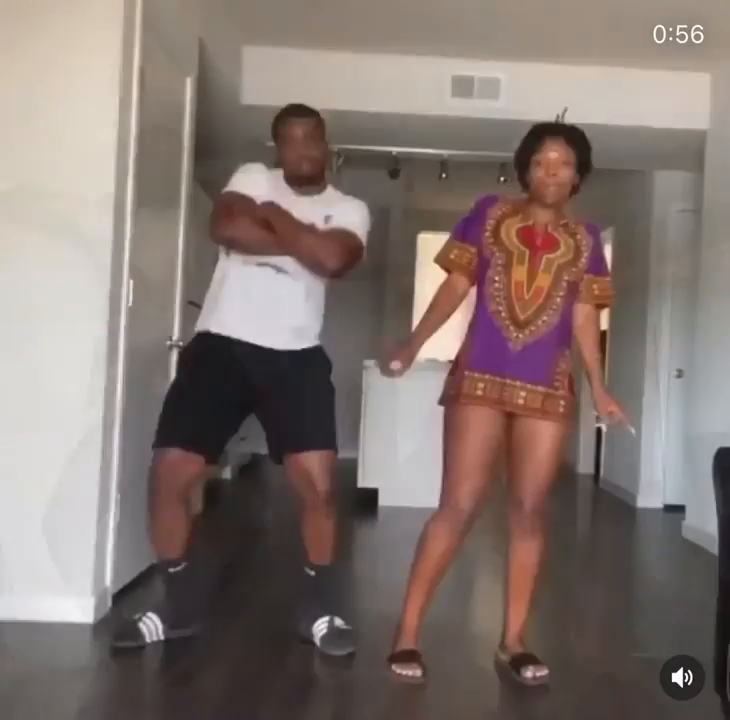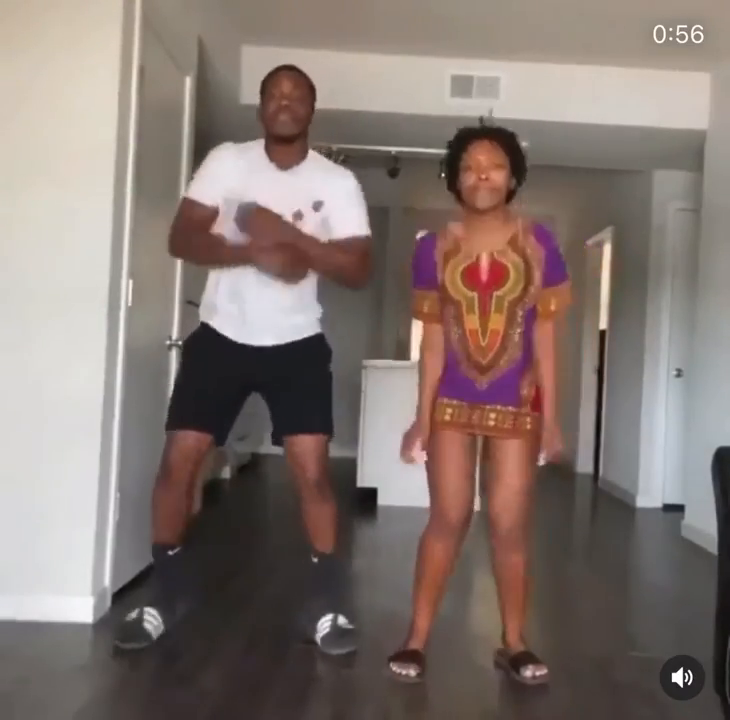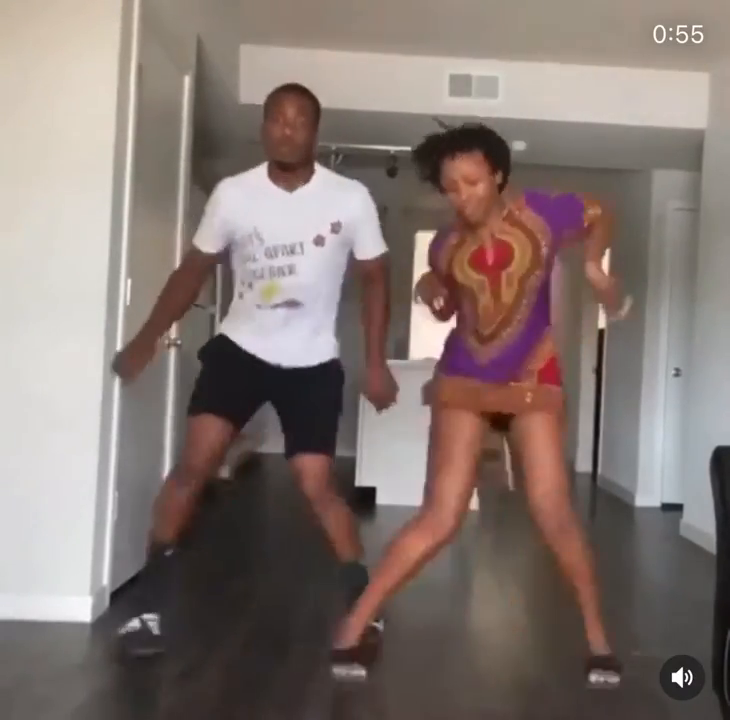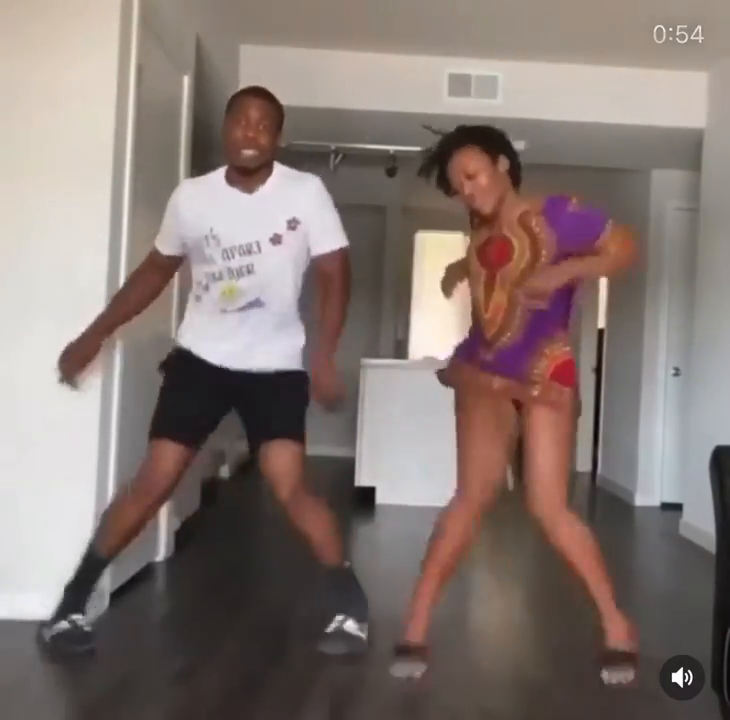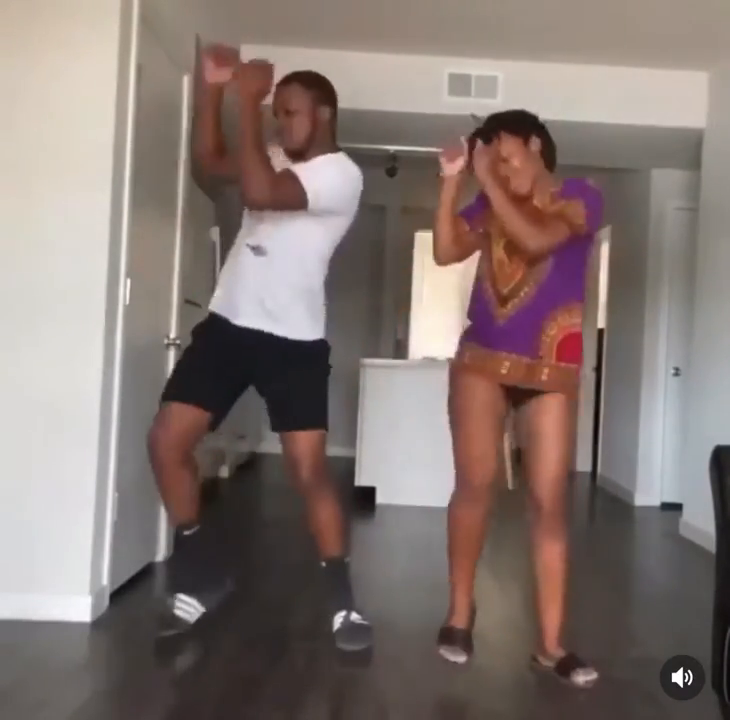
dt=1s
person 1, frame 1
left shoulder: (349, 208)
right shoulder: (250, 178)
left elbow: (334, 259)
right elbow: (227, 227)
left wrist: (277, 218)
right wrist: (303, 243)
left hip: (293, 362)
right hip: (221, 347)
left knee: (318, 485)
right knee: (169, 474)
left ankle: (319, 609)
right ankle: (175, 606)
person 1, frame 2
left shoulder: (338, 182)
right shoulder: (227, 160)
left elbow: (356, 269)
right elbow: (182, 239)
left wrist: (289, 238)
right wrist: (258, 253)
left hip: (295, 344)
right hip: (222, 337)
left knee: (311, 471)
right knee: (178, 460)
left ankle: (326, 605)
right ankle: (167, 592)
person 1, frame 3
left shoulder: (350, 198)
right shoulder: (231, 194)
left elbow: (375, 279)
right elbow: (194, 271)
left wrist: (376, 361)
right wrist: (148, 336)
left hip: (311, 361)
right hip: (240, 348)
left knee: (317, 486)
right knee: (194, 463)
left ankle: (362, 605)
right ankle: (149, 604)
person 1, frame 4
left shoulder: (307, 192)
right shoulder: (190, 197)
left elbow: (335, 277)
right elbow: (155, 270)
left wrist: (324, 355)
right wrist: (95, 335)
left hip: (274, 365)
right hip: (202, 358)
left knee: (291, 489)
right knee: (154, 481)
left ankle: (347, 605)
right ankle: (75, 601)
person 1, frame 5
left shoulder: (341, 176)
right shoulder: (276, 159)
left elbow: (260, 193)
right elbow: (210, 159)
left wrist: (251, 107)
right wrist: (213, 87)
left hip: (293, 341)
right hip: (226, 326)
left knee: (310, 471)
right knee: (166, 440)
left ankle: (342, 600)
right ankle: (203, 571)
person 2, frame 1
left shoulder: (584, 238)
right shoulder: (488, 216)
left elbow: (584, 318)
right elbow: (455, 287)
left wrist: (599, 388)
right wrist: (411, 347)
left hip: (547, 390)
right hip: (480, 380)
left knee: (530, 513)
right knee: (458, 507)
left ankle: (513, 642)
right ankle: (406, 633)
person 2, frame 2
left shoulder: (538, 243)
right shoulder: (434, 248)
left elbow: (544, 331)
right elbow: (433, 336)
left wrist: (550, 414)
right wrist: (421, 417)
left hip: (516, 404)
right hip: (451, 401)
left knee: (508, 528)
right knee: (450, 518)
left ankle: (513, 642)
right ankle: (415, 638)
person 2, frame 3
left shoulder: (539, 211)
right shoulder: (446, 243)
left elbow: (599, 217)
left wrist: (593, 267)
right wrist: (434, 293)
left hip: (530, 380)
right hip: (463, 380)
left knee: (554, 516)
right knee: (440, 518)
left ankle: (598, 640)
right ankle: (354, 629)
person 2, frame 4
left shoulder: (557, 214)
right shoulder: (481, 227)
left elbow: (626, 248)
left wrist: (565, 270)
right wrist: (462, 270)
left hip: (544, 374)
right hip: (483, 370)
left knee: (550, 509)
right knee: (474, 497)
left ankle: (618, 631)
right ankle: (415, 633)
person 2, frame 5
left shoulder: (580, 196)
right shoulder: (491, 206)
left elbow: (536, 239)
right elbow: (445, 252)
left wrist: (490, 182)
right wrist: (451, 181)
left hip: (551, 360)
right hip: (483, 356)
left knee: (548, 504)
right knee: (474, 486)
left ankle: (552, 645)
right ankle: (459, 616)
